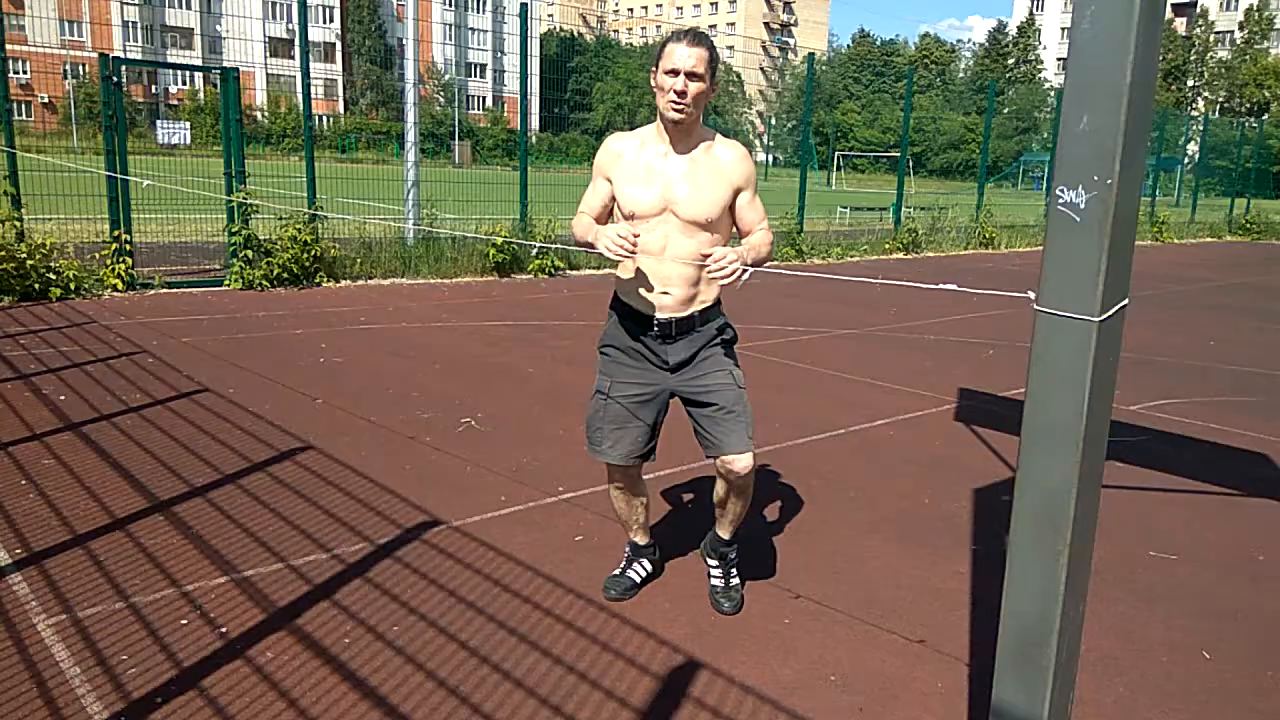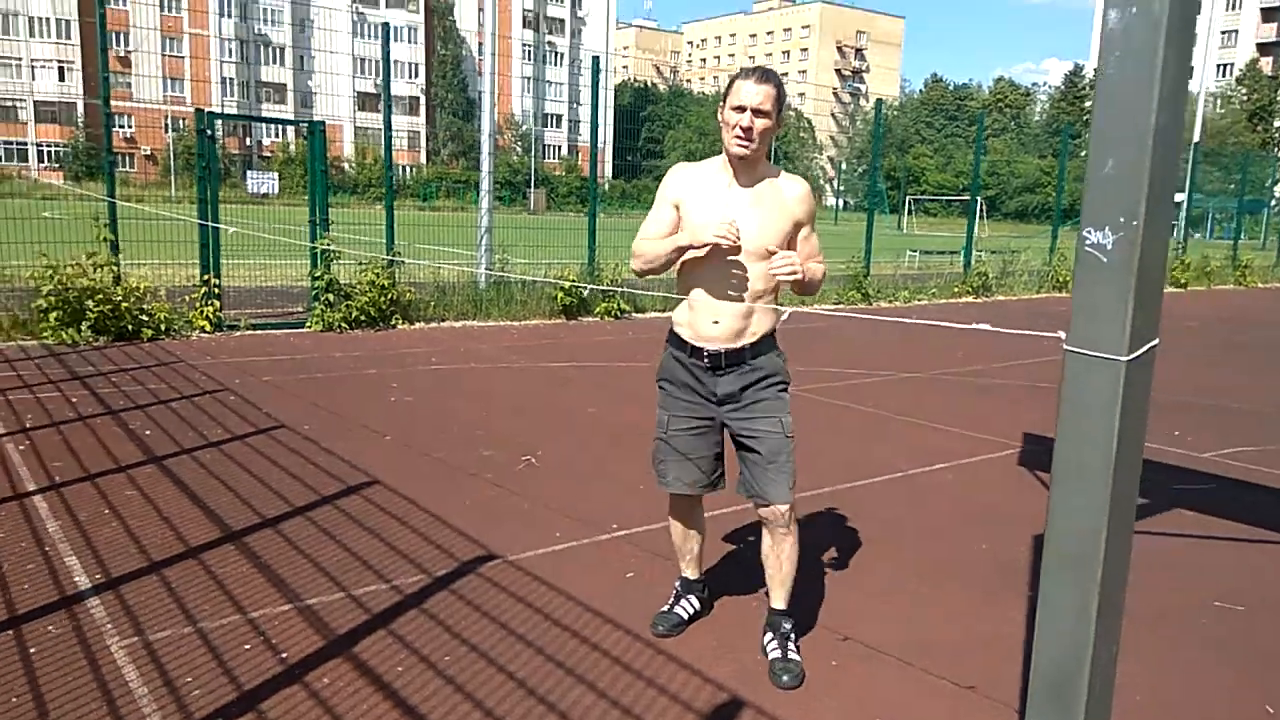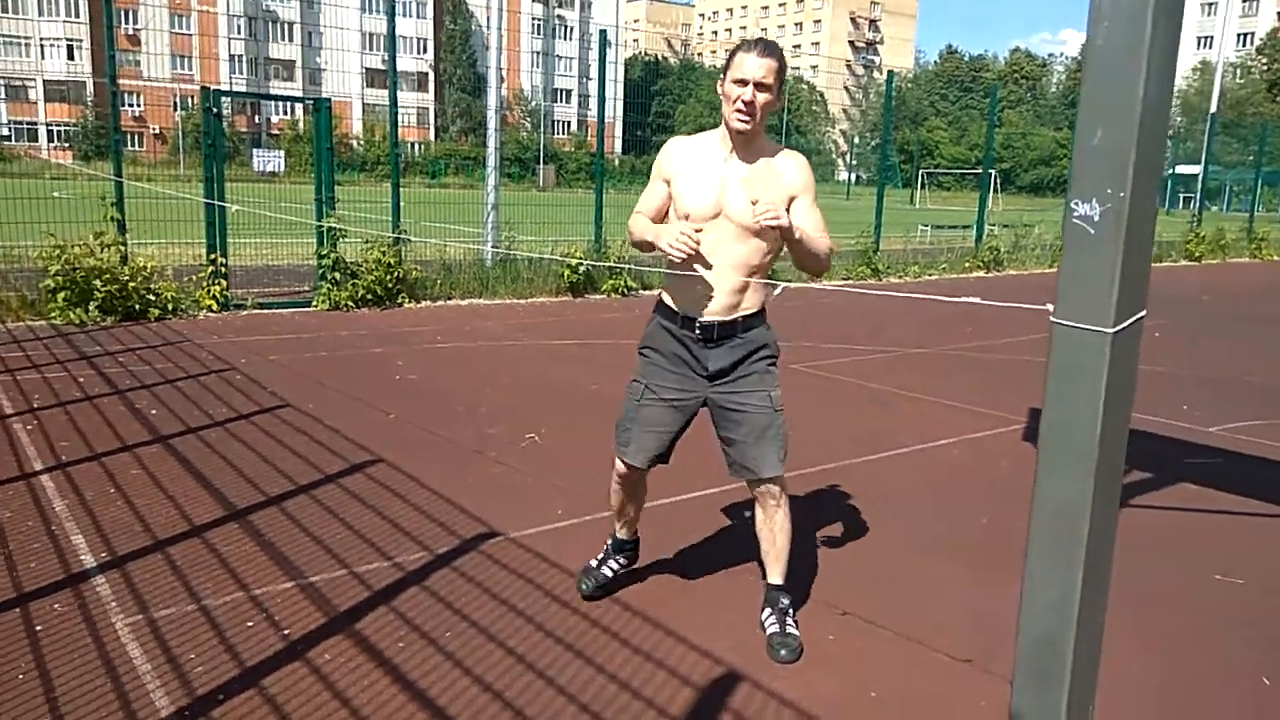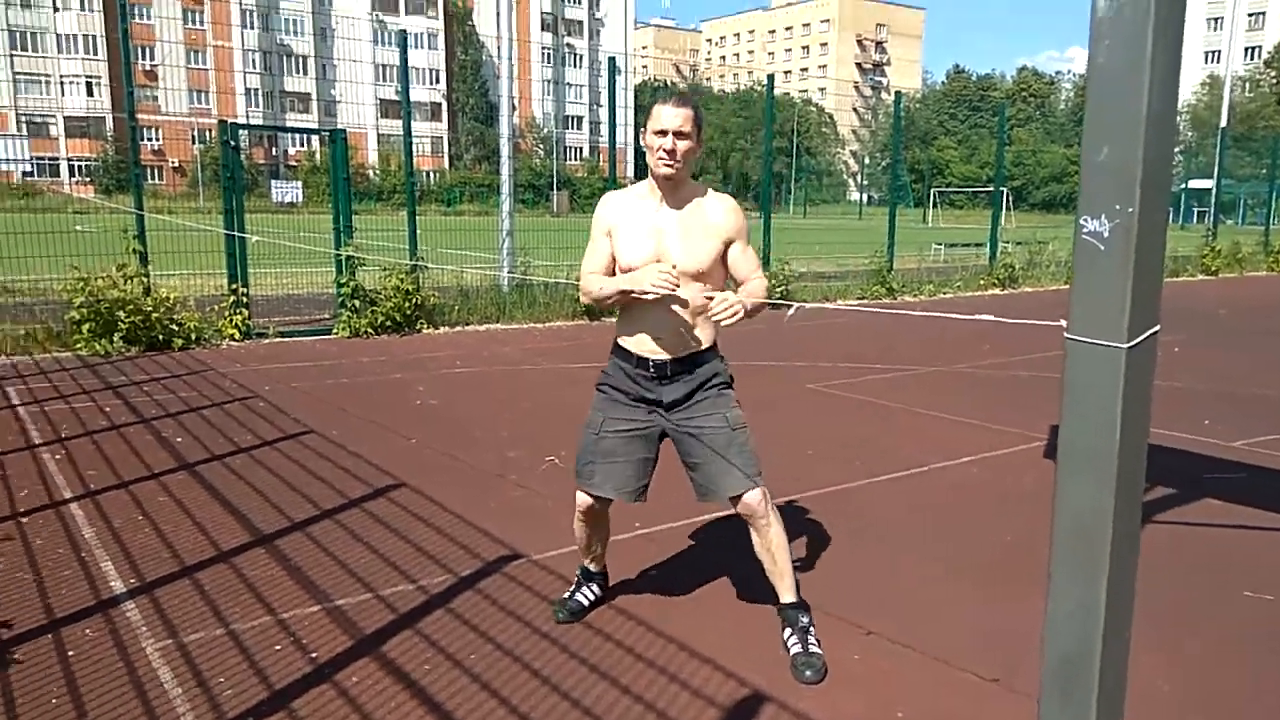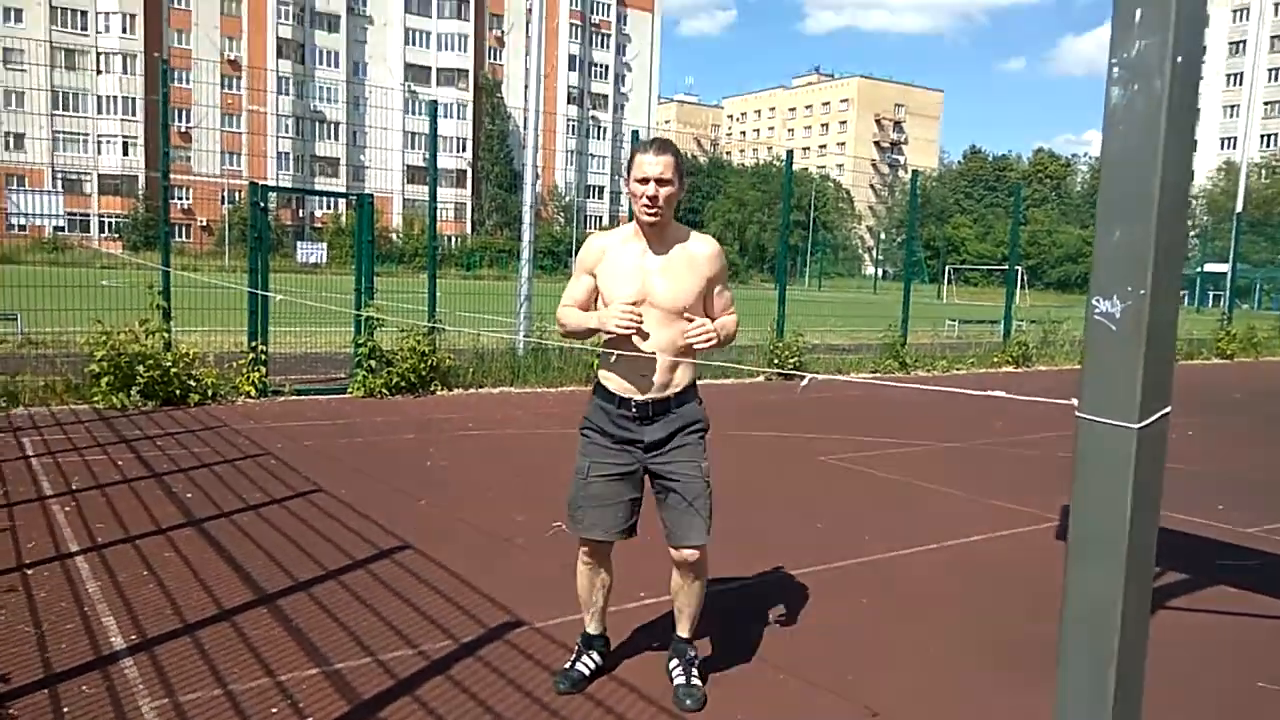
dt=0.3s
person 1, frame 1
left shoulder: (733, 159)
right shoulder: (618, 149)
left elbow: (761, 238)
right elbow: (583, 222)
left wrist: (742, 257)
right wrist: (601, 238)
left hip: (705, 334)
right hip: (630, 333)
left knee: (738, 466)
right knee: (619, 461)
left ankle: (721, 547)
right ankle: (641, 551)
person 1, frame 2
left shoulder: (794, 193)
right shoulder: (683, 179)
left elbow: (815, 274)
right elbow: (639, 261)
left wrist: (799, 271)
right wrist: (689, 238)
left hip: (757, 369)
right hip: (686, 364)
left knee: (776, 508)
right knee: (682, 492)
left ankle: (779, 625)
right ankle: (692, 588)
person 1, frame 3
left shoulder: (792, 169)
right shoulder: (678, 152)
left elbow: (820, 262)
right elbow: (637, 230)
left wrist: (790, 231)
right wrist: (659, 229)
left hip: (746, 344)
right hip: (673, 334)
left knee: (769, 482)
right knee: (628, 461)
left ankle: (777, 600)
right ankle: (620, 548)
person 1, frame 4
left shoulder: (723, 211)
right shoulder: (615, 206)
left elbow: (755, 282)
right elbow: (588, 290)
left wrist: (742, 302)
right wrist: (630, 280)
left hip: (699, 377)
right hip: (628, 376)
left knee: (753, 501)
right knee: (590, 499)
left ankle: (795, 619)
right ankle: (593, 577)
person 1, frame 5
left shoulder: (705, 252)
right shoulder: (599, 247)
left elbow: (726, 320)
right elbow: (565, 318)
left wrist: (715, 333)
right wrist: (597, 319)
left hip: (677, 417)
right hip: (610, 414)
left knee: (690, 551)
right knee: (593, 542)
left ankle: (682, 653)
right ankle: (593, 645)
